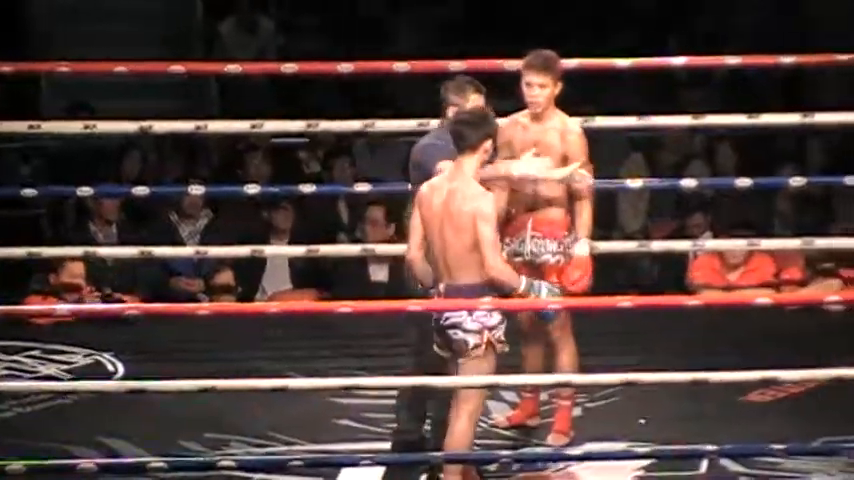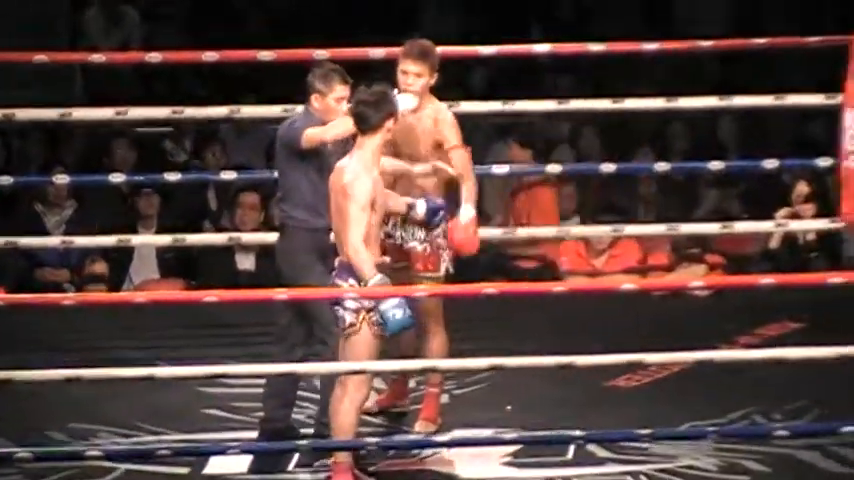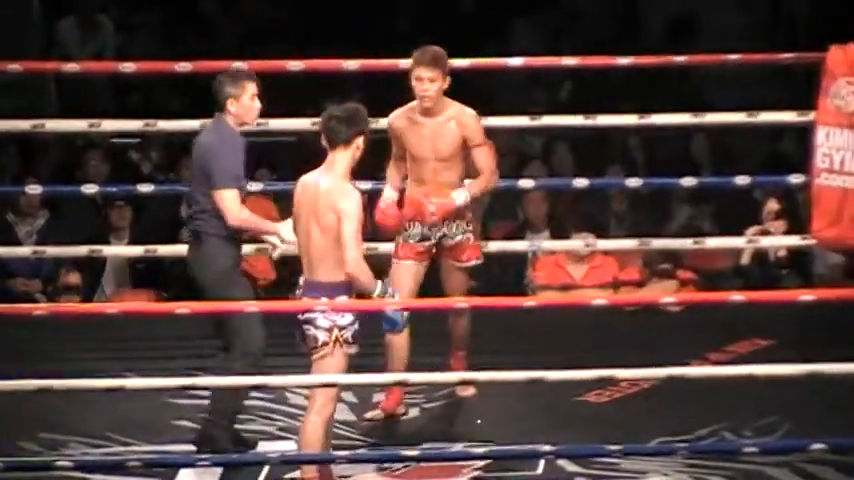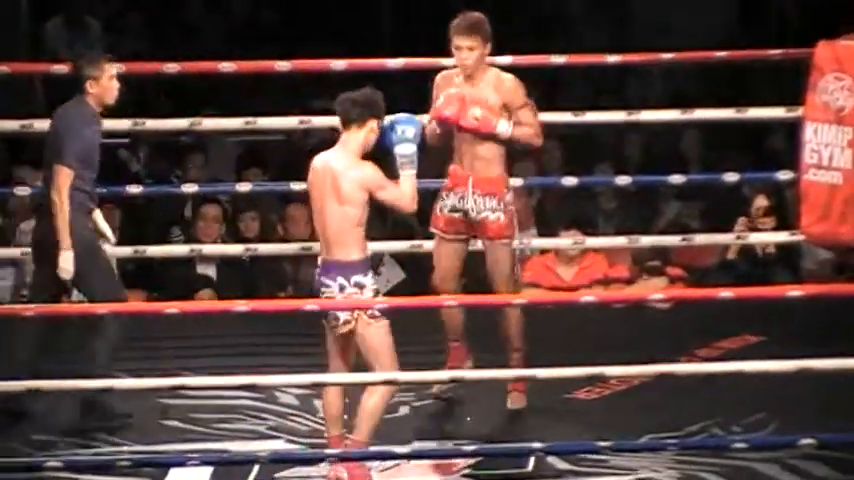
dt=1s
person 1, frame 1
left shoulder: (461, 143)
right shoulder: (430, 148)
left knee: (428, 351)
right knee: (435, 352)
left ankle: (409, 436)
right ankle: (441, 443)
person 1, frame 2
left shoulder: (334, 137)
right shoulder: (296, 131)
right elbow: (325, 135)
left hip: (317, 242)
right hip: (300, 245)
left knee: (298, 339)
right knee: (332, 335)
left ankle: (274, 424)
right ankle: (332, 431)
person 1, frame 3
left shoulder: (215, 135)
right shoulder: (221, 144)
right elbow: (233, 215)
left wrist: (267, 228)
right wrist: (279, 229)
left hip: (214, 249)
right hip: (214, 252)
left knee: (238, 343)
right knee: (250, 342)
left ankle: (217, 430)
right ankle: (214, 432)
person 1, frame 4
left shoulder: (74, 116)
right shoulder: (79, 125)
right elbow: (61, 190)
left wrist: (98, 218)
right wrist: (66, 249)
left hip: (50, 226)
right hip: (65, 227)
right knee: (112, 306)
right ankle: (89, 401)
person 2, frame 1
left shoulder: (570, 132)
right shoulder: (509, 128)
left elbow: (583, 193)
right elbow: (500, 185)
left wrist: (582, 246)
left hip: (555, 235)
right hip: (517, 232)
left knee: (558, 329)
right knee: (526, 326)
left ankle: (564, 418)
right ankle: (529, 404)
person 2, frame 2
left shoulder: (442, 120)
left elbow: (466, 175)
left wrist: (466, 212)
left hip: (428, 223)
right hip: (396, 218)
left knee: (429, 316)
left ankle: (432, 403)
right ankle: (398, 389)
person 2, frame 3
left shoulder: (465, 119)
right shoulder: (398, 121)
left elbow: (489, 176)
left wrist: (454, 199)
right wrist: (389, 197)
left hip: (455, 220)
right hip: (412, 220)
left knee: (459, 301)
left ankle: (458, 368)
right ankle: (393, 397)
person 2, frame 4
left shoulder: (506, 84)
right shoulder: (444, 81)
left elbow: (535, 136)
right elbow: (430, 136)
left wrist: (492, 124)
right wrist: (438, 120)
left hip: (492, 190)
right hip: (456, 186)
left knee: (504, 289)
right knee: (443, 282)
left ankle: (517, 375)
right ankle: (457, 358)
person 3, frame 1
left shoulder: (427, 190)
right shoulder: (481, 198)
left elbow: (414, 255)
right elbow: (494, 268)
right wrist: (532, 289)
left hip: (444, 302)
right hip: (476, 305)
left knee: (462, 397)
right knee: (469, 405)
person 3, frame 2
left shoulder: (348, 166)
right shoulder: (363, 174)
left elbow: (379, 200)
right elbow: (354, 244)
left wrist: (419, 206)
right wrist: (383, 293)
left hip: (351, 278)
right hip: (361, 282)
left knee: (346, 381)
right knee: (357, 384)
person 3, frame 3
left shoulder: (305, 184)
right shoulder: (347, 194)
right elbow: (353, 263)
right wrist: (384, 295)
left hip: (308, 294)
right hip: (333, 301)
left knee: (323, 394)
right knee: (323, 403)
person 3, frame 4
left shoulder: (319, 162)
right shoulder: (362, 172)
right elbow: (408, 203)
right wrist: (407, 155)
left hip: (328, 274)
right hip: (352, 279)
left knee: (338, 372)
right knee: (386, 374)
